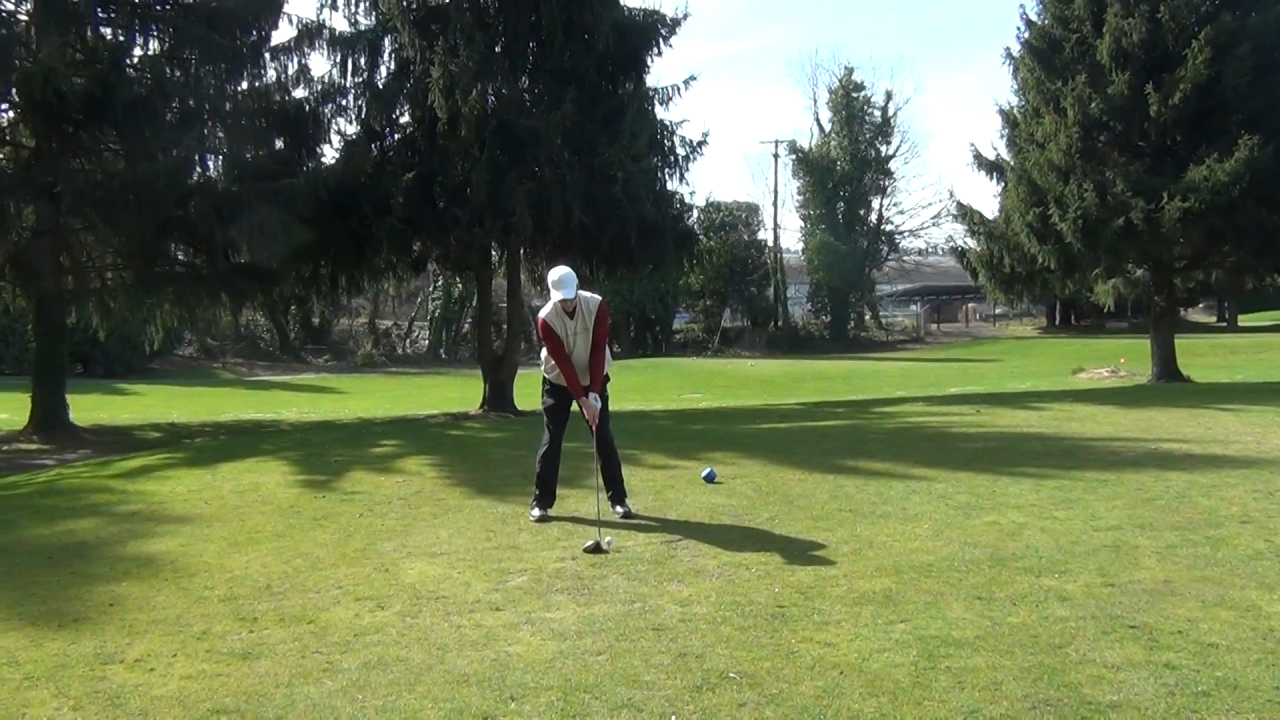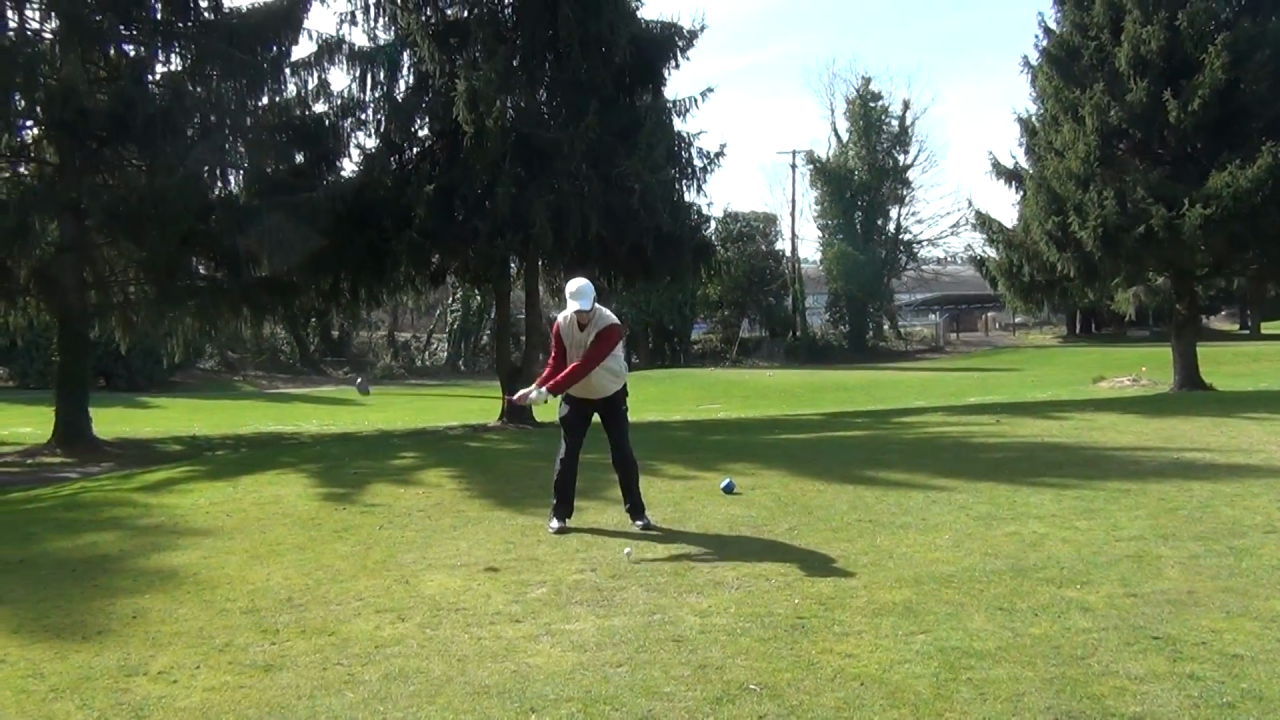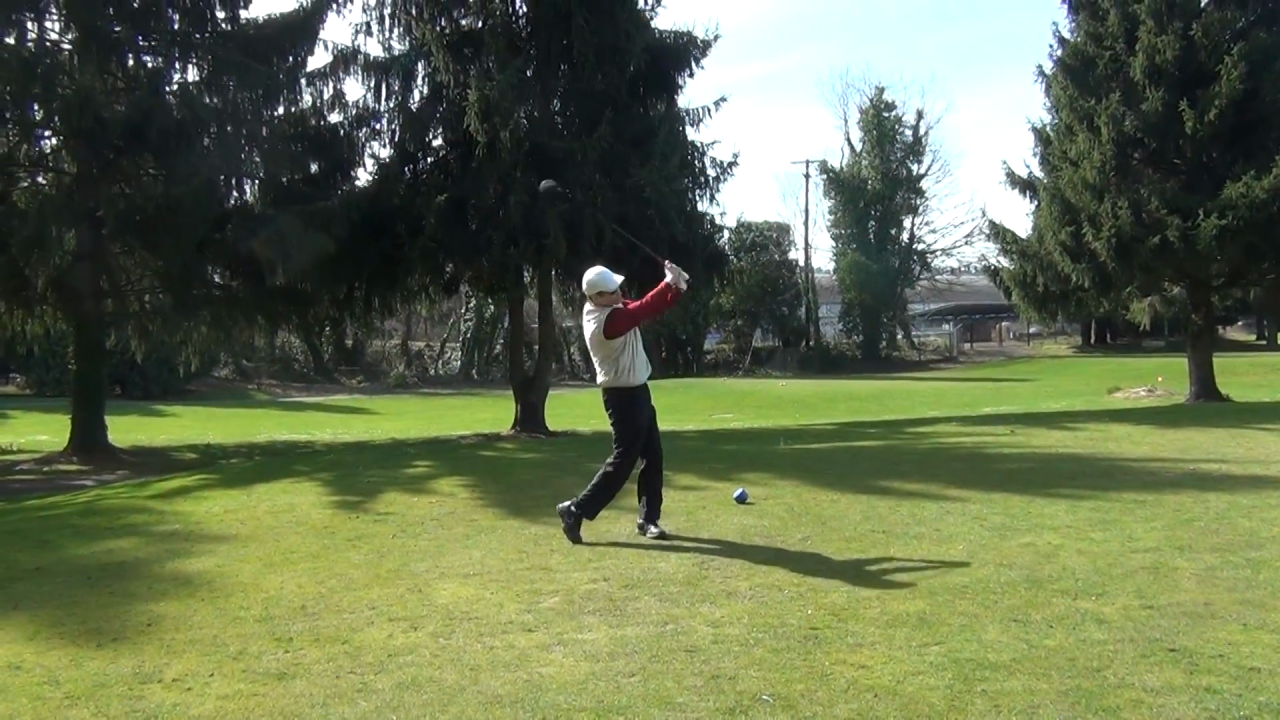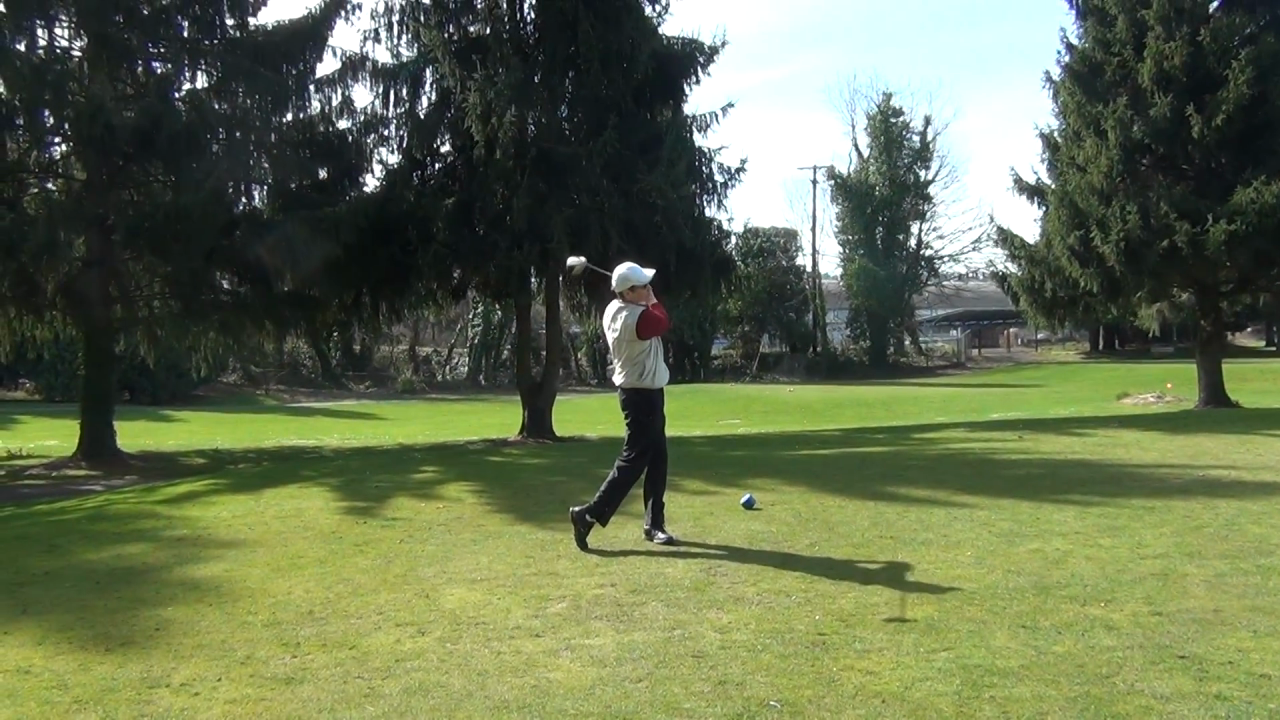
dt=1s
person 1, frame 1
left shoulder: (597, 306)
right shoulder: (546, 318)
left elbow: (598, 352)
right elbow: (563, 363)
left wrist: (594, 393)
right wrist: (582, 400)
left hip: (593, 380)
right hip: (558, 383)
left knee: (604, 437)
right knee: (552, 438)
left ankle: (618, 498)
right ankle: (541, 501)
person 1, frame 2
left shoulder: (610, 327)
right shoulder: (562, 323)
left elbow: (583, 366)
right elbow: (555, 362)
left wrist: (545, 391)
right wrist: (536, 387)
left hip: (611, 394)
right hip: (575, 395)
left knee: (623, 453)
right knee: (568, 454)
left ankle: (636, 511)
right ankle: (560, 512)
person 1, frame 3
left shoulder: (611, 306)
right shoulder: (607, 319)
left elbow: (638, 309)
right elbow: (644, 308)
left wrist: (674, 286)
right wrist: (669, 283)
left hip: (637, 389)
right hip: (623, 395)
left knee: (652, 455)
right knee: (624, 458)
left ankle: (648, 518)
right ankle: (576, 510)
person 1, frame 4
left shoulder: (614, 310)
right shoulder: (639, 318)
left elbow: (653, 321)
right elbow: (663, 322)
left wrist: (646, 303)
right wrist: (652, 302)
left hip: (638, 391)
right hip: (642, 395)
left knee: (657, 459)
right knee: (633, 460)
left ankle: (654, 523)
right ankle: (588, 514)
